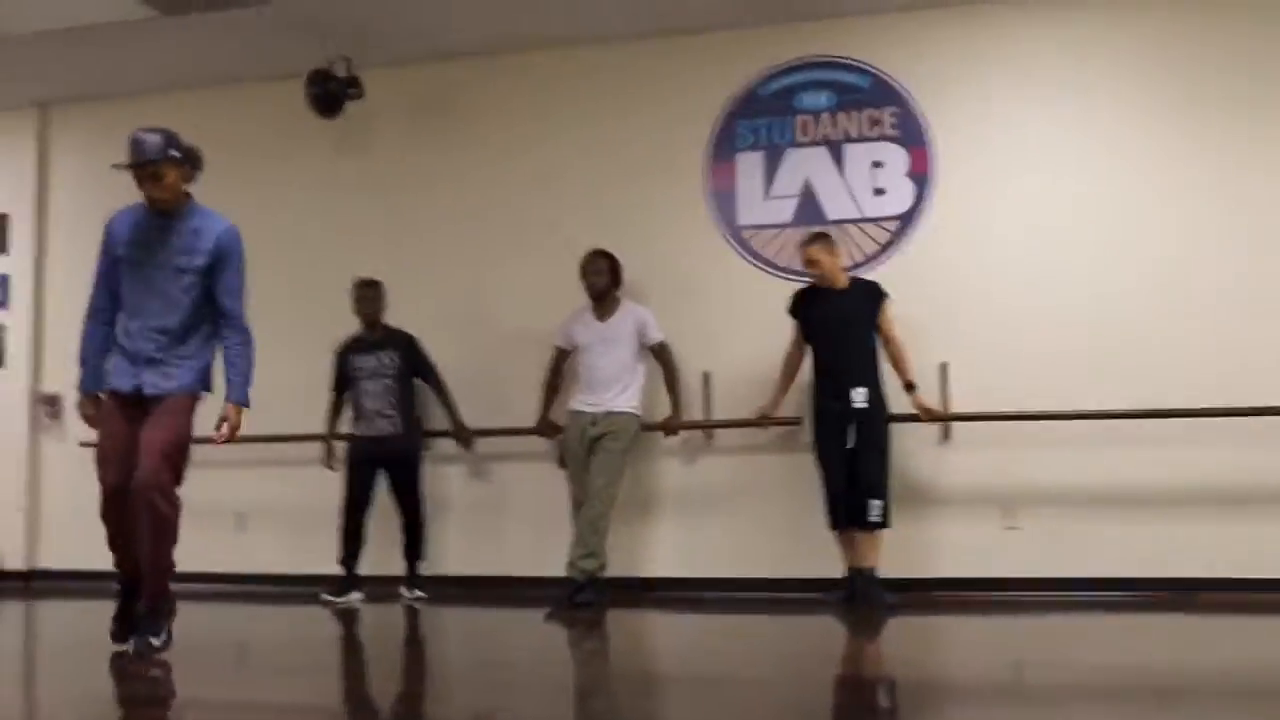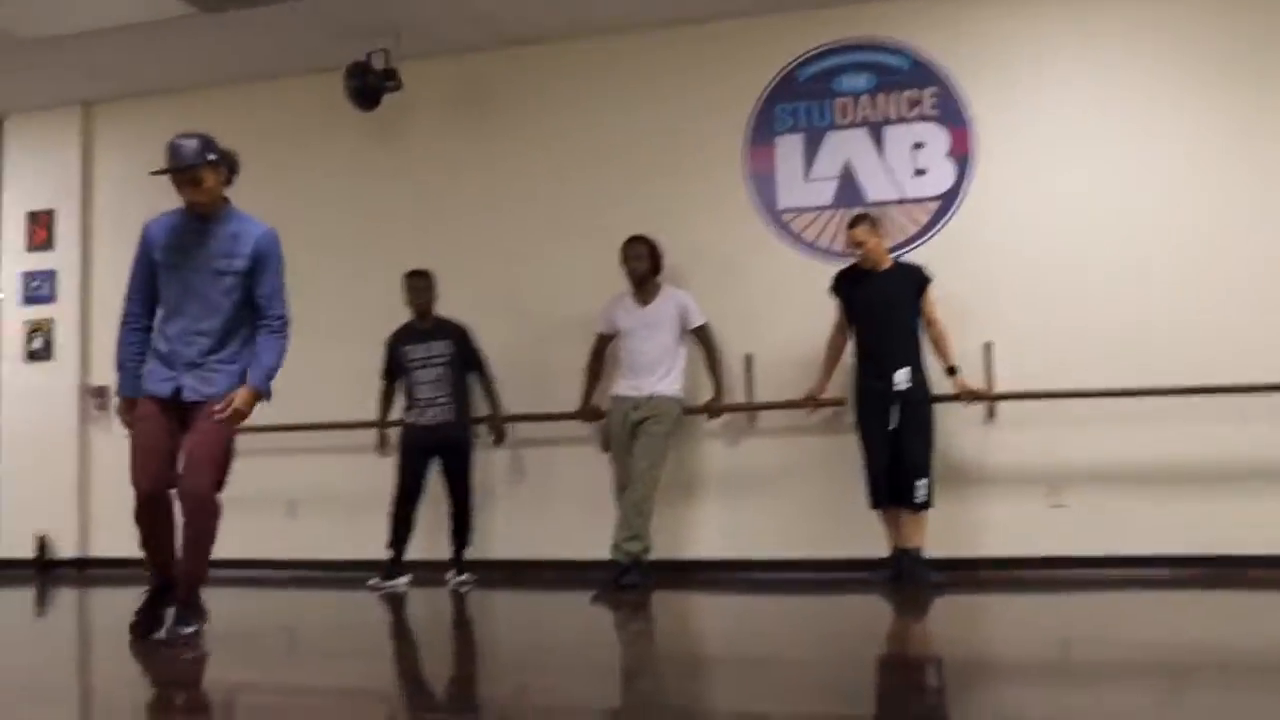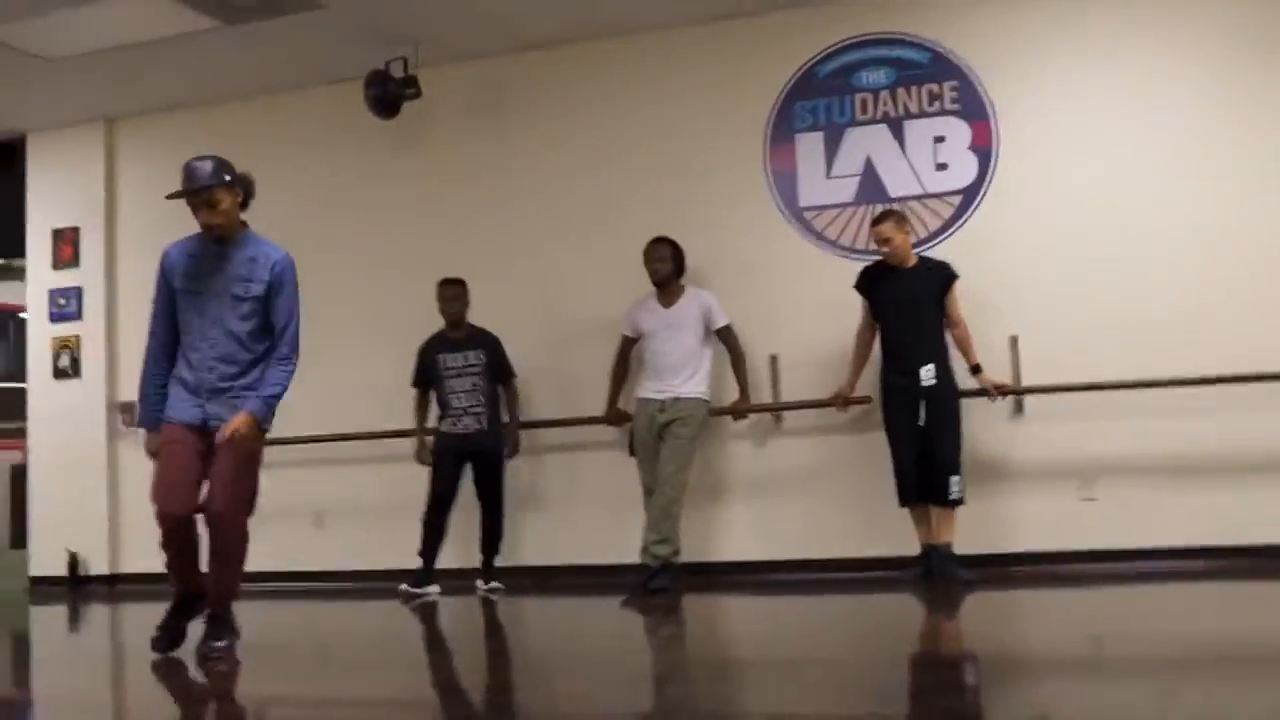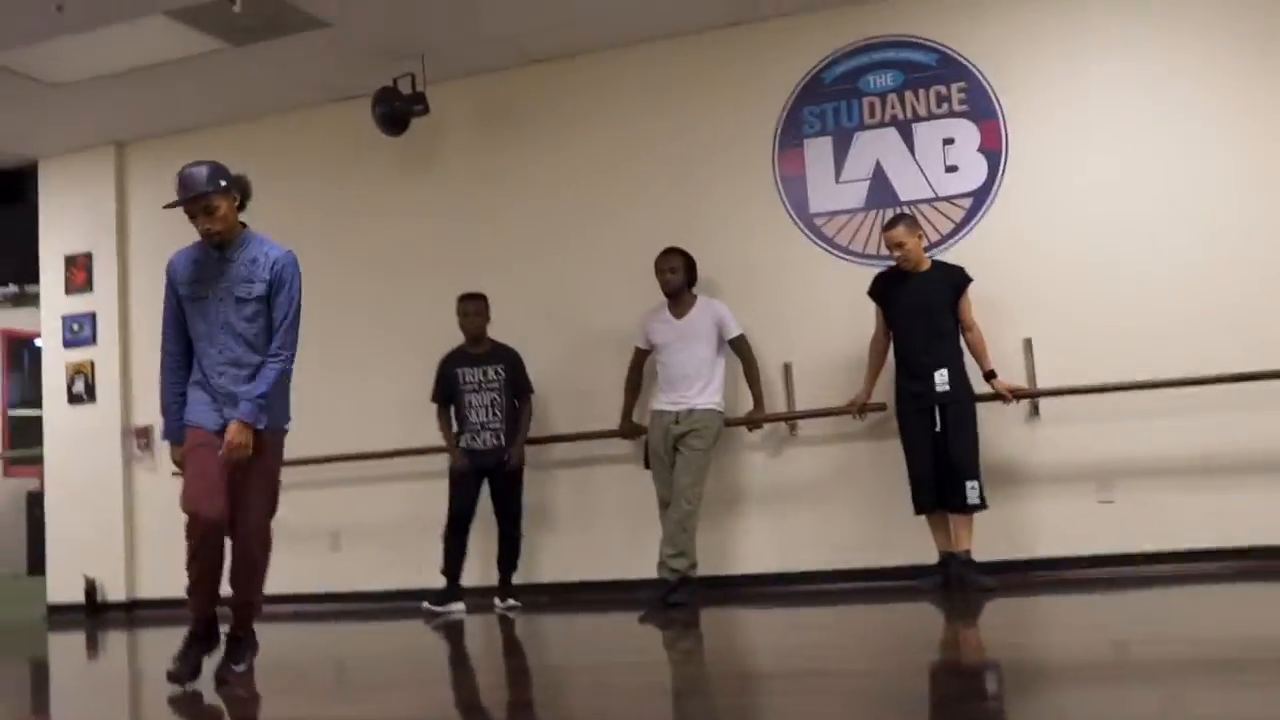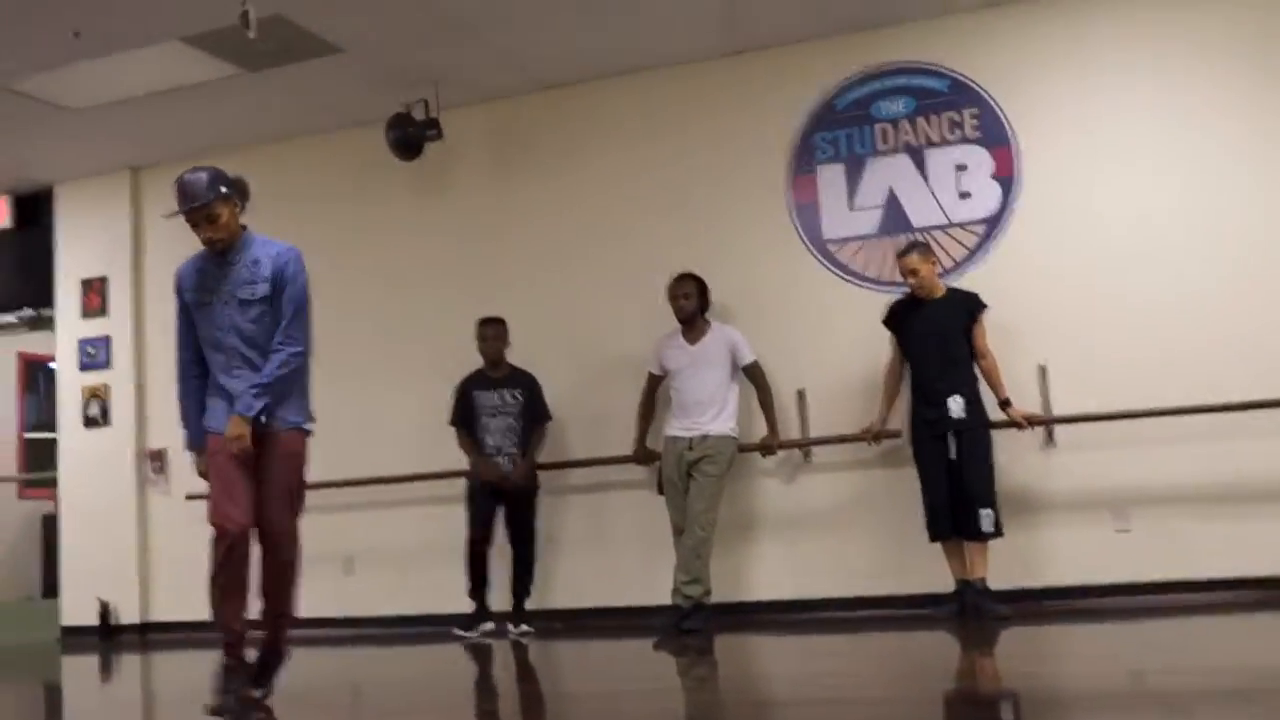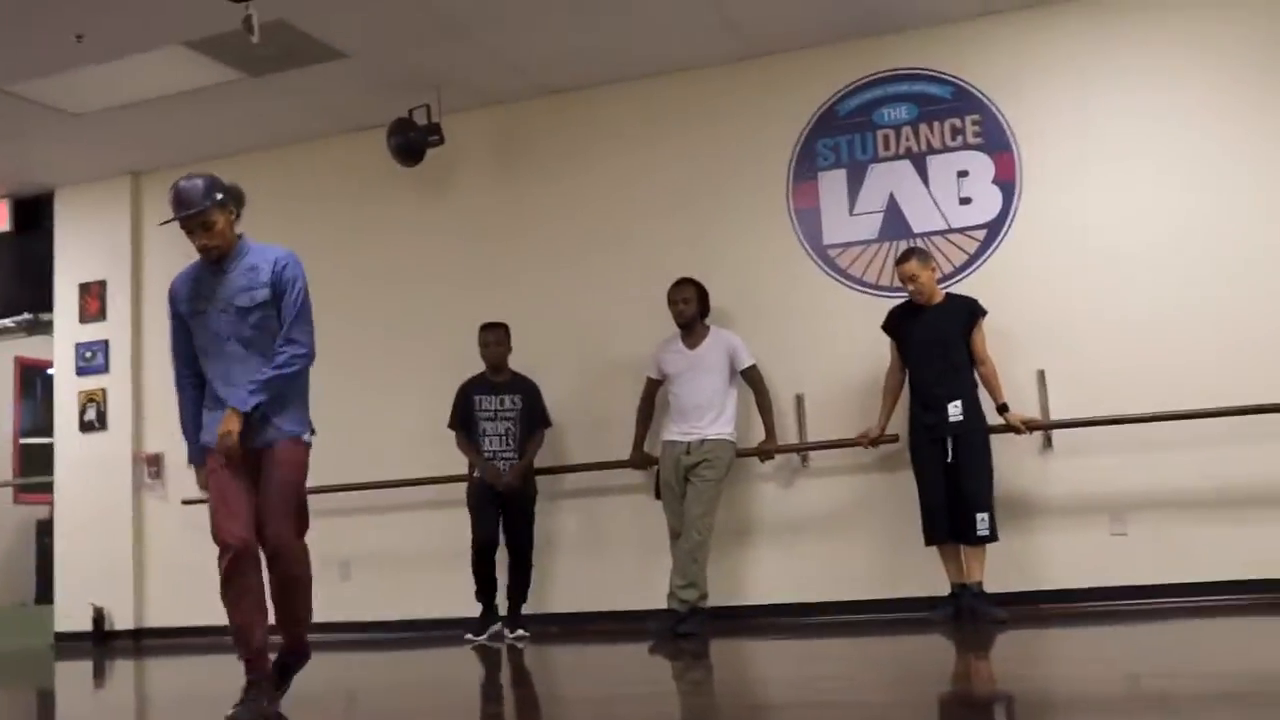
dt=0.1s
person 1, frame 1
left shoulder: (218, 235)
right shoulder: (120, 229)
left elbow: (232, 322)
right elbow: (101, 312)
left wrist: (237, 397)
right wrist: (90, 383)
left hip: (180, 381)
right hip: (122, 380)
left knee: (153, 484)
right knee: (114, 486)
left ankle: (156, 602)
right ankle: (130, 587)
person 1, frame 2
left shoulder: (257, 239)
right shoulder: (158, 233)
left elbow: (272, 323)
right elbow: (137, 316)
left wrist: (255, 385)
right wrist: (127, 387)
left hip: (218, 385)
right hip: (159, 384)
left knee: (198, 490)
right knee: (149, 488)
left ankle: (189, 596)
right ankle: (162, 583)
person 1, frame 3
left shoulder: (273, 262)
right shoulder: (176, 260)
left elbow: (283, 351)
right elbow: (161, 344)
left wrist: (256, 412)
right wrist: (152, 419)
left hip: (243, 411)
right hip: (184, 409)
left knee: (226, 514)
right knee: (171, 509)
left ankle: (220, 614)
right ankle: (187, 597)
person 1, frame 4
left shoulder: (277, 262)
right shoulder: (181, 268)
left elbow: (282, 351)
right elbow: (175, 356)
left wrist: (248, 417)
right wrist: (174, 430)
left hip: (258, 418)
right hip: (203, 415)
left knee: (251, 528)
right knee: (203, 517)
left ankle: (242, 633)
right ankle: (202, 625)
person 1, frame 5
left shoulder: (281, 259)
right shoulder: (188, 277)
left elbow: (293, 348)
right elbow: (191, 363)
left wrist: (250, 411)
right wrist: (195, 435)
left hip: (280, 417)
right hip: (224, 421)
left knee: (278, 531)
right knee: (231, 529)
left ankle: (274, 644)
right ankle: (234, 658)
person 1, frame 6
left shoulder: (279, 265)
right shoulder: (183, 289)
left elbow: (299, 350)
right elbow: (188, 376)
left wrist: (244, 408)
right wrist: (196, 449)
left hip: (279, 428)
right hip: (223, 434)
left knee: (282, 542)
right knee: (235, 544)
left ankle: (293, 648)
person 2, frame 1
left shoulder: (869, 293)
right shoulder: (804, 301)
left elbow: (890, 341)
right elbow: (796, 351)
left wrist: (912, 391)
right wrist: (776, 400)
left hip: (867, 405)
right hip: (828, 408)
left knee: (870, 487)
right knee: (839, 490)
left ankle: (868, 576)
right ankle: (852, 574)
person 2, frame 2
left shoulder: (912, 276)
right shoulder: (847, 281)
left elbow: (932, 325)
right elbow: (840, 333)
left wrist: (953, 374)
right wrist: (821, 383)
left hip: (910, 386)
right hip: (871, 389)
left knee: (914, 468)
right knee: (881, 471)
left ankle: (914, 556)
right ankle: (897, 554)
person 2, frame 3
left shoulder: (938, 273)
right shoulder: (871, 278)
left elbow: (956, 324)
right elbow: (867, 331)
left wrist: (978, 372)
right wrist: (850, 383)
left hip: (937, 383)
right hip: (896, 387)
left knee: (943, 463)
right knee: (909, 469)
left ankle: (944, 553)
right ankle: (928, 551)
person 2, frame 4
left shoulder: (952, 277)
right shoulder: (884, 284)
left elbow: (969, 329)
right elbow: (881, 339)
left wrist: (992, 377)
right wrist: (866, 391)
left hip: (952, 388)
right hip: (911, 394)
left knee: (961, 469)
right knee: (925, 477)
left ankle: (963, 560)
right ankle: (945, 559)
person 2, frame 5
left shoulder: (966, 303)
right shoulder: (899, 313)
left elbow: (983, 356)
right elbow: (896, 366)
left wrist: (1006, 404)
right wrist: (881, 419)
left hip: (967, 415)
right hip: (926, 421)
left knee: (976, 497)
right knee: (940, 503)
left ankle: (978, 588)
right ankle: (961, 587)
person 2, frame 6
left shoulder: (965, 308)
right shoulder: (898, 319)
left elbow: (982, 362)
right elbow: (896, 372)
left wrist: (1005, 409)
right wrist: (880, 424)
left hip: (966, 420)
right hip: (924, 427)
left knee: (974, 501)
right knee: (937, 508)
left ankle: (975, 592)
right ankle: (957, 591)
person 3, frame 1
left shoulder: (638, 316)
right shoulder: (574, 321)
left elbow: (666, 361)
right elbow: (556, 367)
left wrist: (675, 411)
right wrist: (544, 415)
left hip: (620, 417)
right hip: (579, 416)
left knee: (599, 498)
right knee: (582, 500)
left ankle: (582, 575)
right ankle: (590, 575)
person 3, frame 2
left shoulder: (678, 300)
right shoulder: (616, 306)
left elbow: (708, 344)
right elbow: (598, 352)
left wrist: (718, 394)
right wrist: (587, 400)
left hip: (662, 400)
right hip: (622, 400)
left knee: (642, 481)
right knee: (625, 483)
left ankle: (627, 557)
right ankle: (634, 557)
person 3, frame 3
left shoulder: (702, 301)
right shoulder: (639, 309)
left elbow: (732, 346)
right elbow: (623, 355)
left wrist: (744, 395)
right wrist: (612, 404)
left hip: (688, 403)
right hip: (647, 403)
left knee: (669, 485)
right knee: (653, 487)
left ankle: (655, 561)
right ankle: (663, 560)
person 3, frame 4
left shoulder: (715, 311)
right shoulder: (651, 320)
left elbow: (746, 355)
right elbow: (636, 368)
left wrist: (758, 405)
right wrist: (626, 417)
left hip: (702, 414)
right hip: (661, 415)
left knee: (685, 498)
right knee: (668, 500)
left ankle: (673, 575)
right ankle: (681, 574)
person 3, frame 5
left shoulder: (728, 337)
right shoulder: (665, 345)
left elbow: (759, 381)
right elbow: (650, 393)
left wrist: (772, 431)
right wrist: (640, 442)
left hip: (716, 440)
right hip: (675, 441)
left knee: (699, 524)
right knee: (681, 526)
left ankle: (686, 601)
right ankle: (695, 601)
person 3, frame 6
left shoulder: (727, 342)
right shoulder: (664, 350)
left elbow: (758, 385)
right elbow: (648, 398)
left wrist: (770, 436)
right wrist: (638, 447)
left hip: (714, 444)
right hip: (673, 445)
left knee: (696, 528)
right knee: (678, 530)
left ankle: (681, 605)
right ankle: (692, 605)
person 4, frame 1
left shoulder: (405, 343)
right shoulder: (348, 351)
left elbow: (435, 382)
right elbow: (339, 396)
left wrist: (456, 421)
right wrist: (328, 440)
left hip: (404, 442)
right hip: (364, 443)
left knee: (411, 509)
right knee: (354, 508)
left ankle: (412, 577)
right ankle: (349, 580)
person 4, frame 2
left shoulder: (455, 332)
right shoulder: (399, 339)
left elbow: (480, 372)
right elbow: (389, 384)
left wrist: (495, 414)
right wrist: (381, 427)
left hip: (455, 428)
right hip: (416, 430)
left knee: (460, 495)
right knee: (406, 495)
left ankle: (458, 561)
right ankle: (396, 564)
person 4, frame 3
left shoulder: (488, 342)
right shoulder: (431, 348)
left elbow: (509, 386)
right elbow: (422, 394)
left wrist: (513, 429)
right wrist: (421, 437)
left hip: (489, 438)
right hip: (448, 439)
left knee: (492, 503)
right knee: (438, 502)
left ankle: (488, 569)
right ankle: (427, 572)
person 4, frame 4
left shoulder: (508, 357)
right shoulder: (450, 363)
left elbow: (525, 403)
right elbow: (443, 410)
left wrist: (519, 444)
right wrist: (452, 449)
left hip: (505, 454)
right hip: (467, 455)
left knee: (509, 520)
right knee: (458, 518)
left ankle: (505, 587)
right ankle: (451, 591)
person 4, frame 5
left shoulder: (526, 382)
right shoulder: (468, 386)
left elbow: (540, 427)
right elbow: (461, 433)
left wrist: (526, 466)
right wrist: (483, 464)
left hip: (522, 479)
right hip: (483, 479)
left knee: (523, 544)
right knee: (477, 542)
left ankle: (518, 611)
right ankle: (480, 610)
person 4, frame 6
left shoulder: (526, 388)
right shoulder: (469, 390)
left elbow: (538, 434)
right elbow: (461, 436)
left wrist: (519, 469)
right wrist: (484, 466)
left hip: (519, 483)
right hip: (482, 482)
left knee: (521, 550)
right knee: (483, 545)
left ankle: (514, 615)
right ankle: (488, 612)
